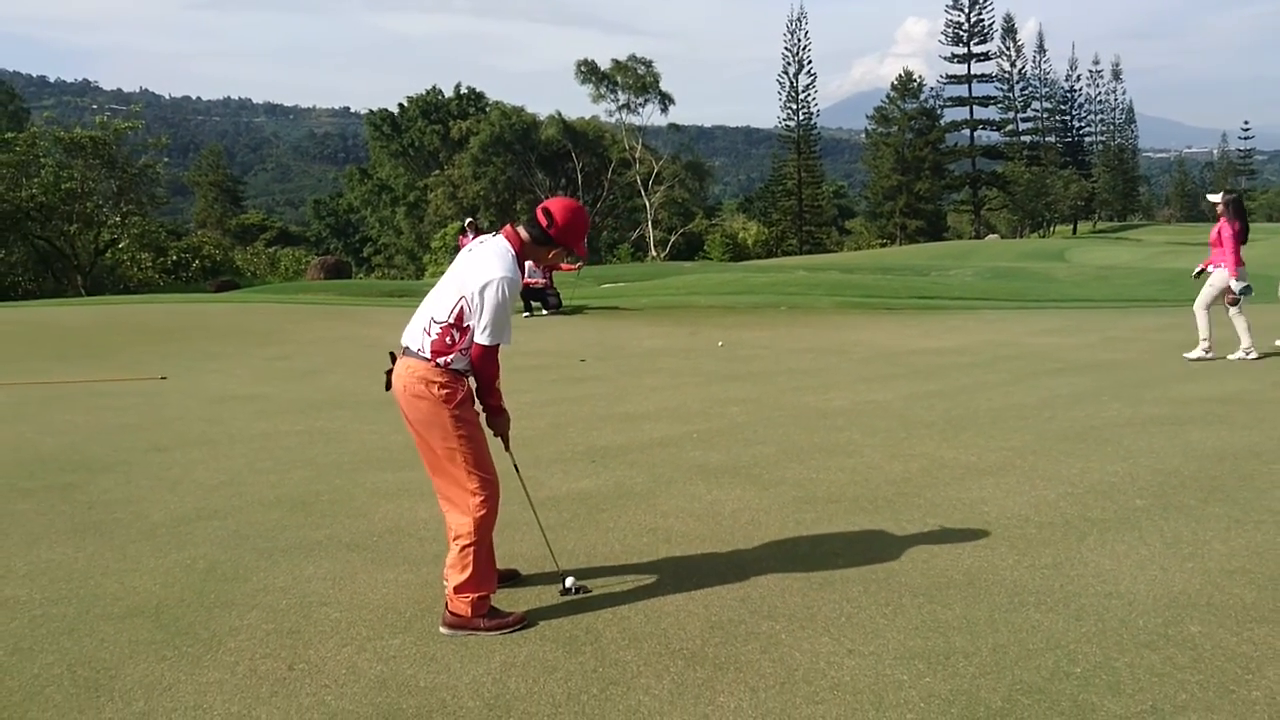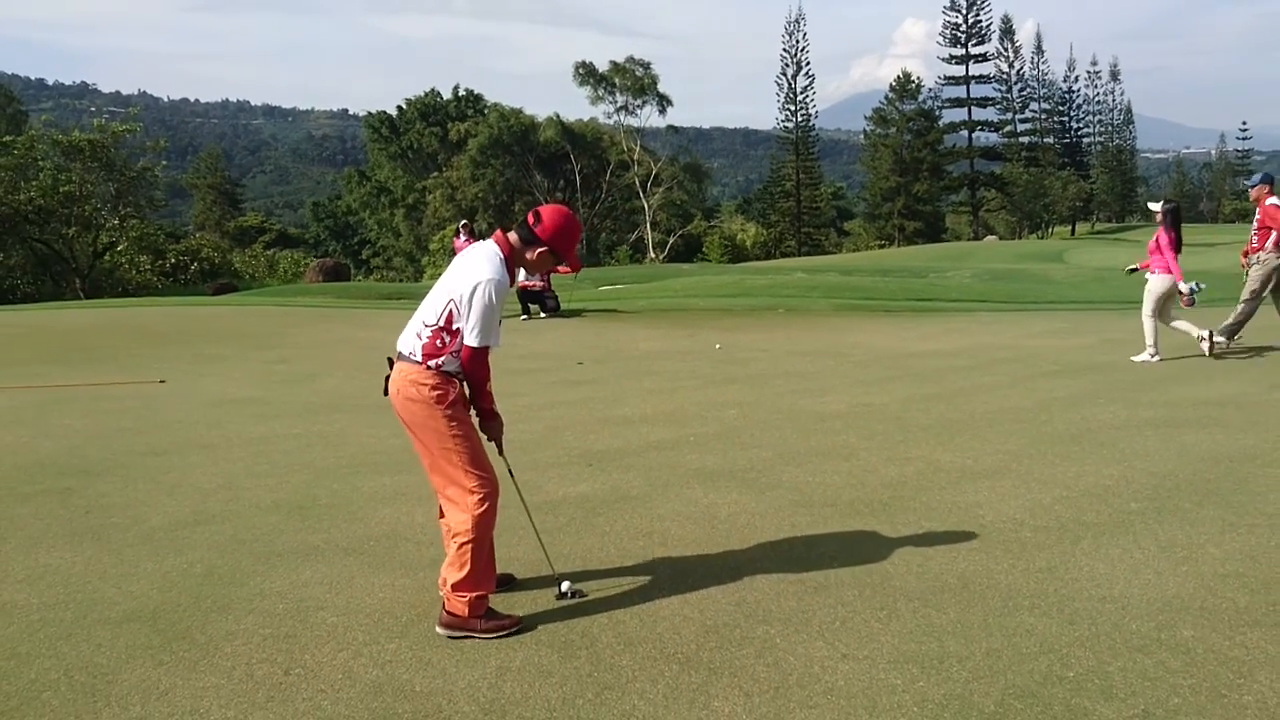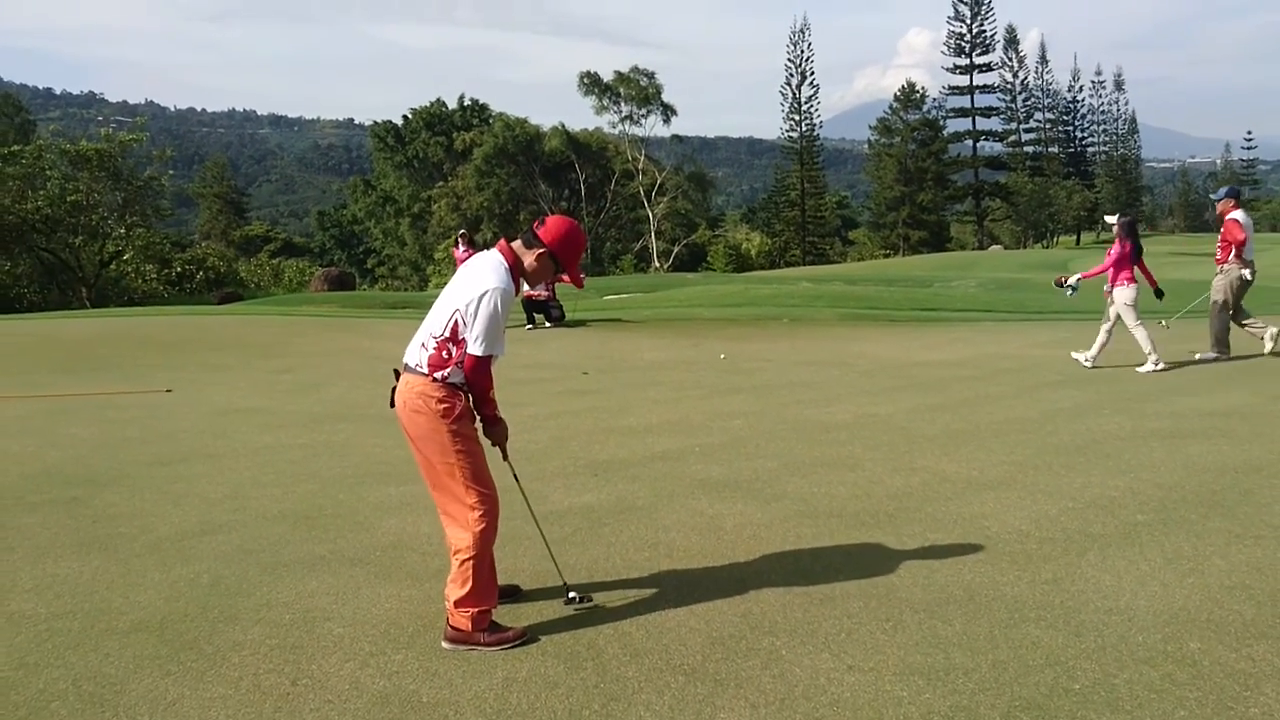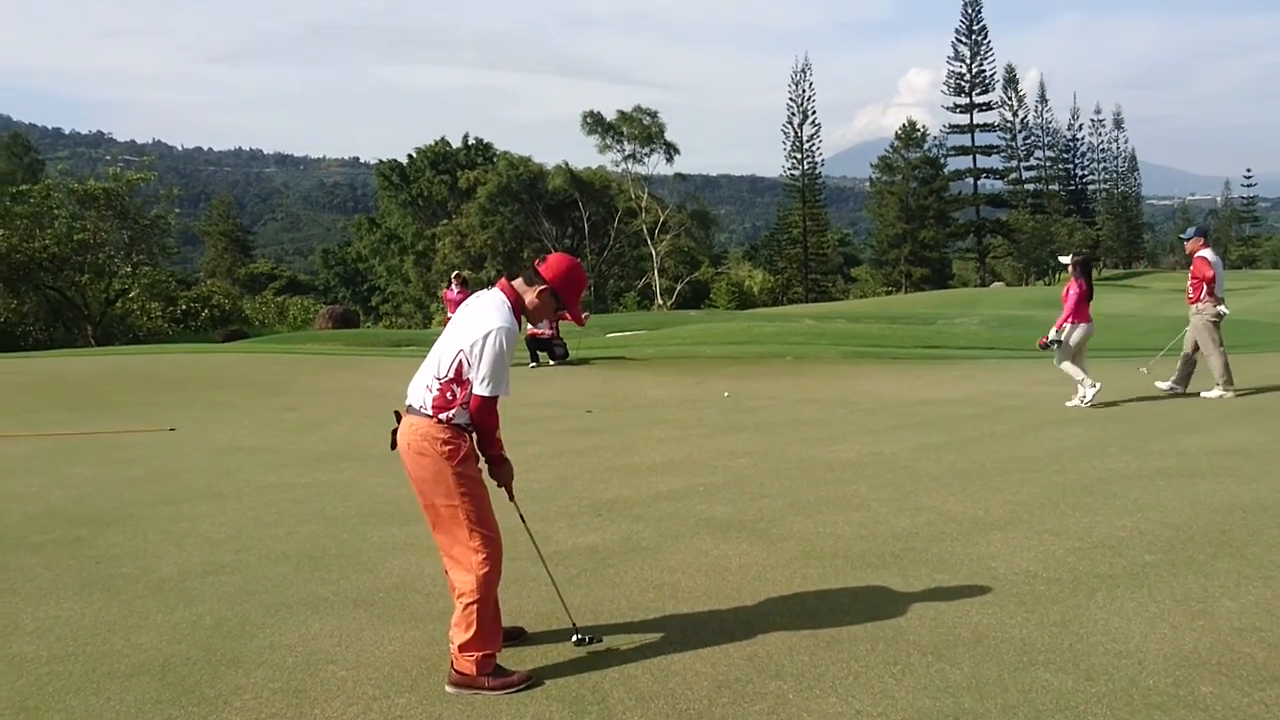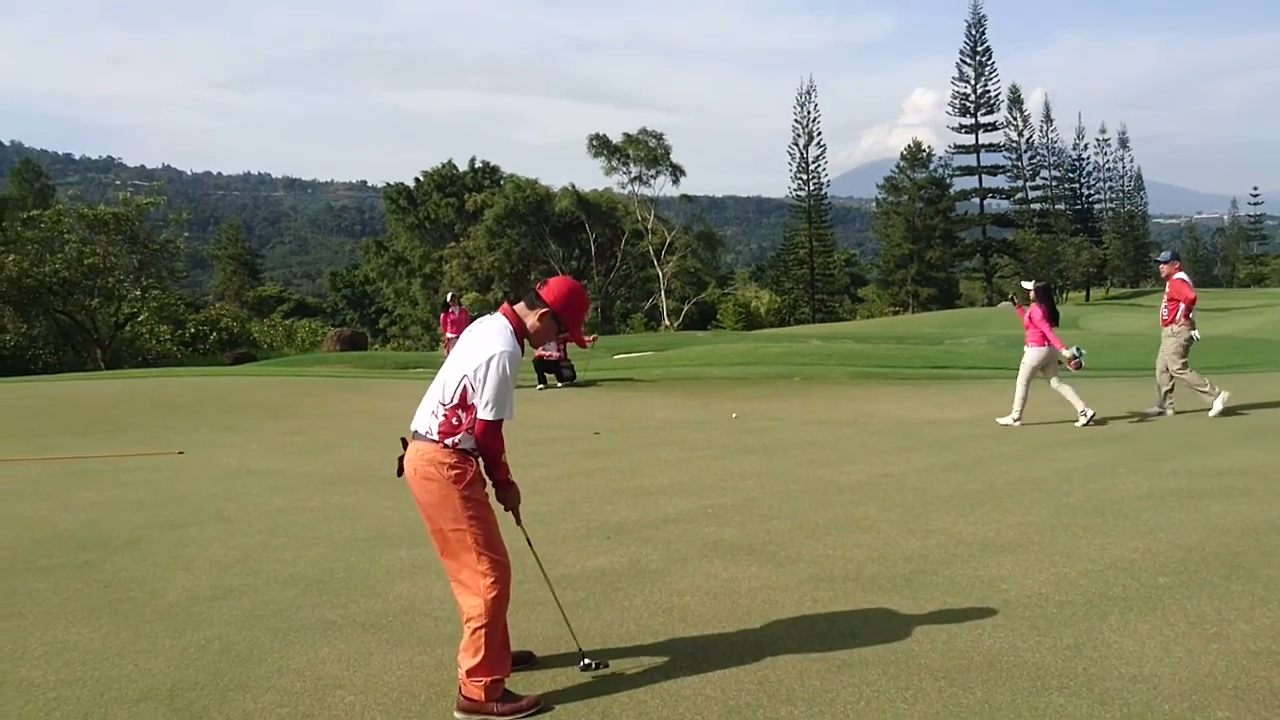
dt=0.3s
person 1, frame 1
left shoulder: (487, 243)
right shoulder: (503, 275)
right elbow: (483, 354)
left wrist: (488, 404)
right wrist: (495, 408)
left hip: (415, 368)
right hip: (435, 381)
left knee: (461, 484)
right knee: (477, 491)
left ankle: (468, 568)
right ankle: (466, 607)
person 1, frame 2
left shoulder: (483, 251)
right shoulder: (492, 278)
right elbow: (473, 357)
left wrist: (481, 409)
right wrist: (488, 413)
left hip: (418, 375)
right hip: (428, 385)
left knee: (459, 485)
right knee: (476, 490)
left ankle: (466, 571)
right ankle: (463, 608)
person 1, frame 3
left shoulder: (487, 260)
right shoulder: (497, 287)
right elbow: (475, 366)
left wrist: (485, 413)
right wrist: (491, 418)
left hip: (423, 387)
right hip: (434, 397)
left knee: (462, 499)
right knee: (476, 506)
left ankle: (473, 584)
right ankle: (467, 622)
person 1, frame 4
left shoulder: (485, 299)
right shoulder: (501, 326)
right elbow: (482, 406)
left wrist: (490, 454)
right wrist: (497, 458)
left hip: (424, 427)
right hip: (438, 439)
left knee: (468, 543)
right knee: (479, 549)
left ankle: (481, 627)
right ankle: (471, 666)
person 1, frame 5
left shoulder: (490, 325)
right shoulder: (504, 350)
right elbow: (487, 430)
left wrist: (497, 476)
right wrist: (503, 481)
left hip: (433, 453)
right hip: (445, 463)
left knee: (476, 567)
right knee: (488, 573)
left ankle: (490, 652)
